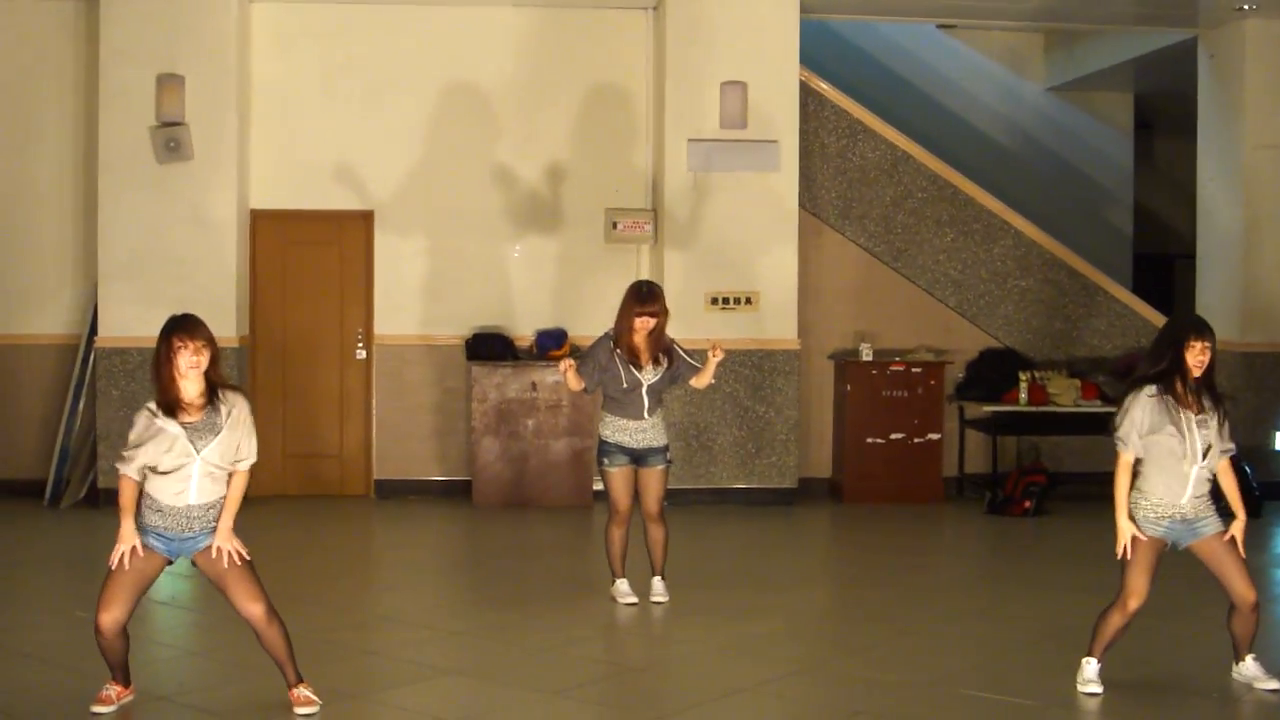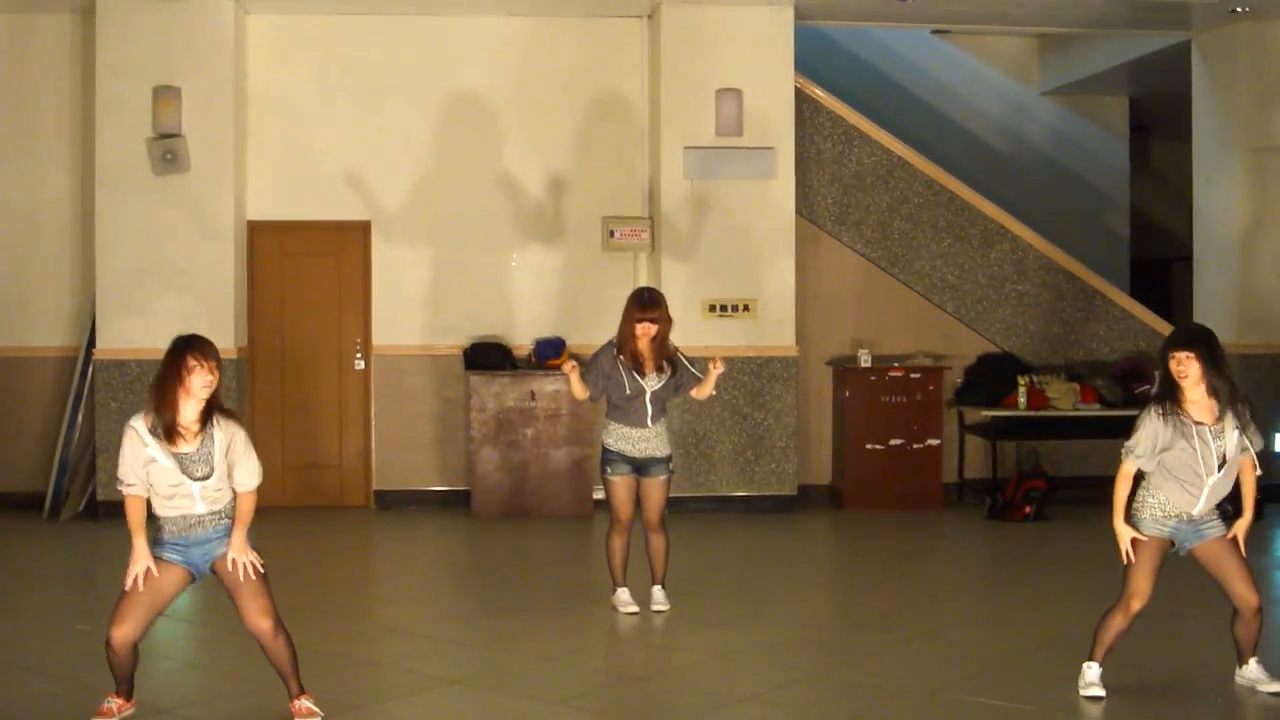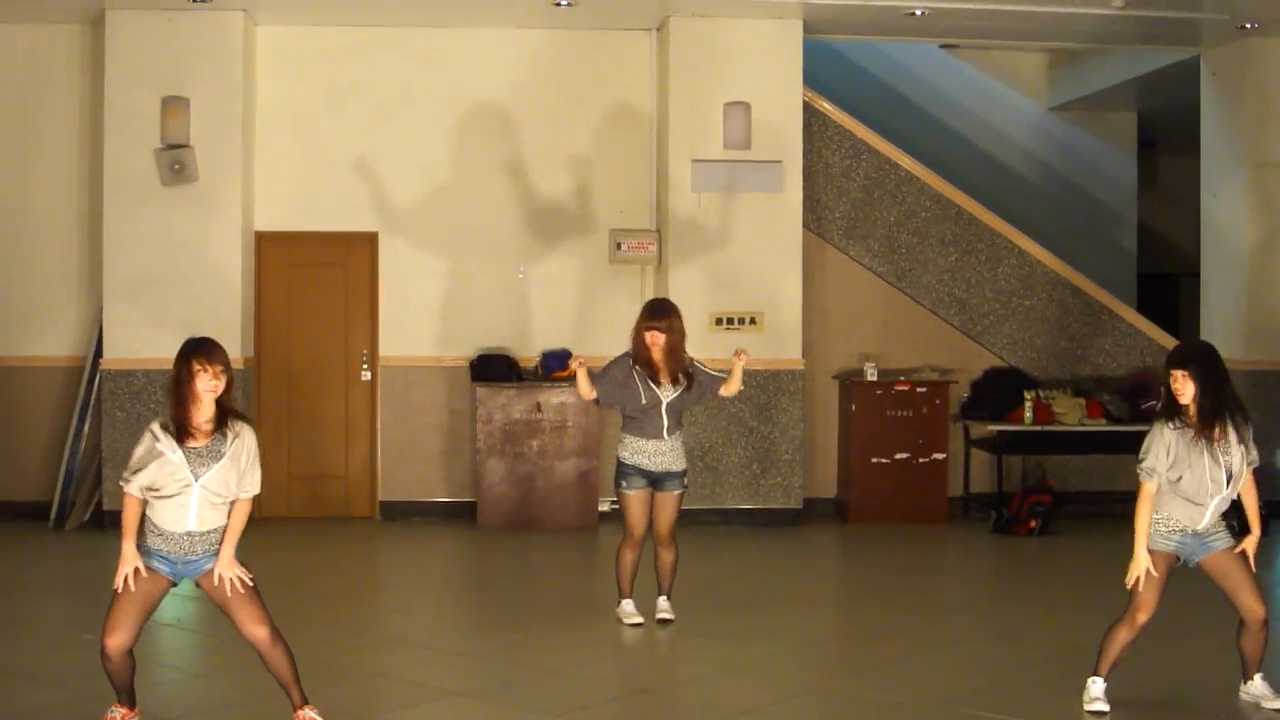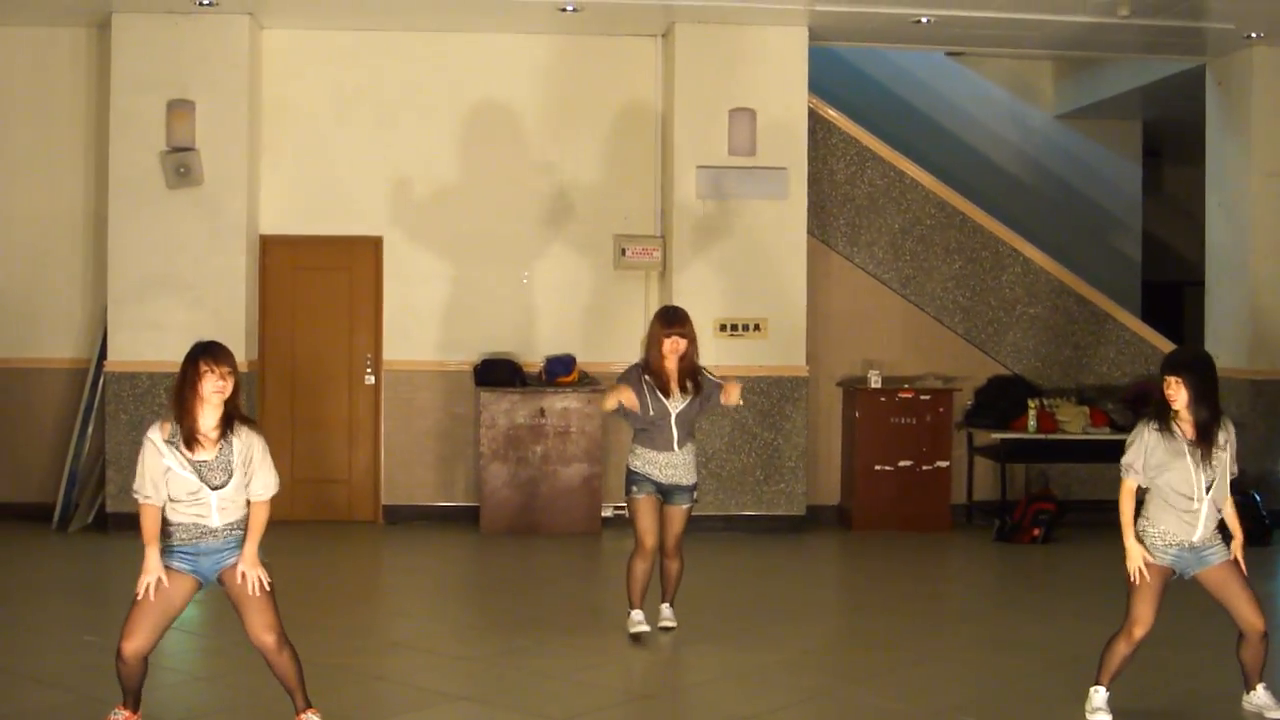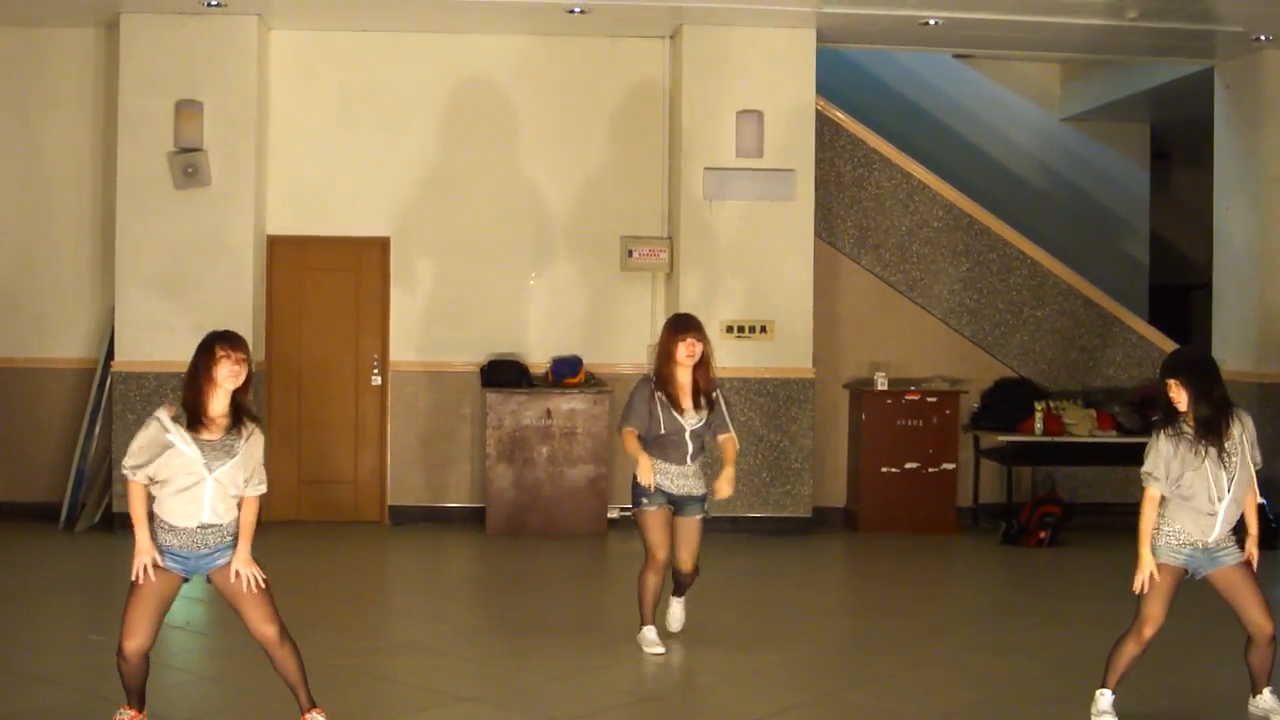
dt=0.3s
person 1, frame 1
left shoulder: (233, 405)
right shoulder: (152, 416)
left elbow: (241, 467)
right elbow: (129, 472)
left wrist: (226, 524)
right wrist: (127, 525)
left hip: (210, 528)
right hip: (153, 530)
left knee: (257, 609)
right knee: (107, 619)
left ankle: (296, 684)
right ankle: (121, 684)
person 1, frame 2
left shoulder: (226, 430)
right shoulder: (141, 431)
left elbow: (247, 487)
right elbow: (133, 490)
left wrist: (240, 538)
right wrist: (139, 546)
left hip: (222, 535)
right hip: (169, 544)
left knee: (265, 624)
right knee: (120, 635)
person 1, frame 3
left shoulder: (239, 434)
right shoulder: (159, 435)
left elbow: (244, 496)
right elbow: (133, 491)
left wrist: (227, 552)
right wrist: (128, 547)
left hip: (212, 551)
right hip: (155, 552)
left knee: (261, 632)
right knee: (114, 642)
person 1, frame 4
left shoulder: (245, 438)
right shoulder: (161, 439)
left elbow: (261, 497)
right elbow: (150, 502)
left wrist: (251, 551)
right wrist: (151, 555)
left hip: (233, 545)
right hip: (180, 551)
left knee: (270, 639)
right knee: (131, 647)
person 1, frame 5
left shoulder: (248, 432)
right shoulder: (167, 423)
left elbow: (251, 493)
right elbow: (137, 477)
left wrist: (244, 549)
right wrist: (142, 539)
left hip: (224, 546)
right hip: (167, 548)
left knee: (271, 632)
right knee: (132, 645)
person 2, frame 1
left shoulder: (1210, 403)
right shoulder: (1146, 399)
left elbow: (1222, 462)
right elbow: (1125, 461)
left wrist: (1240, 515)
right wrist: (1121, 518)
left hip: (1200, 512)
right hip: (1151, 511)
left knee: (1247, 597)
right knee: (1131, 601)
left ankle: (1244, 663)
right ankle: (1090, 665)
person 2, frame 2
left shoulder: (1233, 407)
right shoulder: (1160, 415)
left elbow: (1247, 460)
right elbow: (1128, 468)
left wrist: (1247, 515)
right wrist: (1118, 521)
left hip: (1206, 518)
right hip: (1156, 514)
left knee: (1250, 601)
right knee: (1134, 601)
left ankle: (1247, 667)
right ankle: (1091, 669)
person 2, frame 3
left shoulder: (1235, 422)
right shoulder: (1168, 429)
left elbow: (1246, 477)
right elbow: (1148, 488)
right wrist: (1139, 548)
left hip: (1211, 530)
right hip: (1164, 528)
right knee: (1139, 613)
right ankle: (1096, 684)
person 2, frame 4
left shoulder: (1222, 431)
right shoulder: (1152, 431)
left elbow: (1223, 488)
right elbow: (1128, 485)
left wrist: (1237, 536)
right wrist: (1129, 540)
left hip: (1207, 542)
right hip: (1158, 540)
right knee: (1137, 628)
person 2, frame 5
left shoulder: (1240, 423)
right shoulder: (1167, 435)
left elbow: (1247, 482)
right elbow: (1152, 494)
right wrist: (1144, 551)
left hip: (1221, 544)
right hip: (1173, 540)
right knee: (1145, 629)
person 3, frame 1
left shoulder: (666, 349)
right shoulder: (607, 346)
left elbow: (699, 381)
right elbow: (579, 384)
left wrist: (712, 362)
right wrist: (569, 370)
left hip: (653, 439)
right hip: (615, 440)
left knee: (653, 513)
right knee: (620, 513)
left ankle: (658, 579)
right ankle: (619, 581)
person 3, frame 2
left shoulder: (670, 356)
right shoulder: (611, 354)
left elbow: (699, 392)
right elbow: (583, 394)
left wrist: (713, 374)
right wrist: (573, 375)
left hip: (657, 449)
right hip: (619, 448)
left knee: (654, 522)
right knee: (622, 522)
left ankle: (658, 588)
right ankle: (620, 590)
person 3, frame 3
left shoulder: (686, 368)
right shoulder: (626, 366)
left elbow: (728, 389)
right elbow: (590, 393)
left wrist: (737, 366)
right wrist: (580, 372)
left hip: (672, 462)
right hip: (634, 461)
left knee: (665, 536)
right knee: (635, 535)
left ankle: (664, 599)
right ankle: (625, 602)
person 3, frame 4
left shoulder: (696, 376)
right shoulder: (640, 373)
left elbow: (727, 396)
right elbow: (607, 404)
left wrist: (732, 391)
right wrist: (620, 394)
left hip: (683, 473)
right hip: (644, 471)
left knee: (671, 547)
right knee: (647, 544)
left ankle: (666, 605)
right ankle: (636, 614)
person 3, frame 5
left shoulder: (709, 389)
right shoulder: (650, 387)
left elbow: (727, 436)
right elbow: (628, 432)
left wrist: (729, 468)
right wrist: (641, 457)
left hip: (693, 484)
right hip: (654, 483)
left knee: (686, 564)
right knee: (658, 556)
left ankle: (678, 596)
right ankle: (647, 628)
